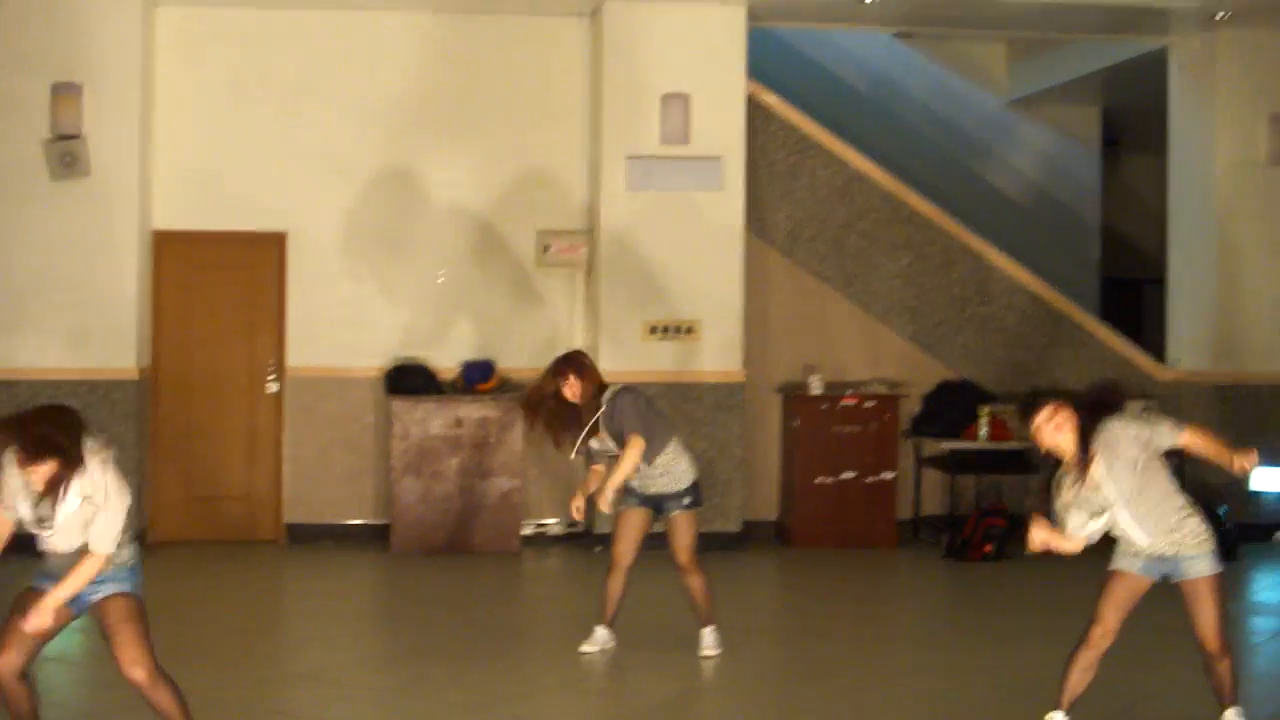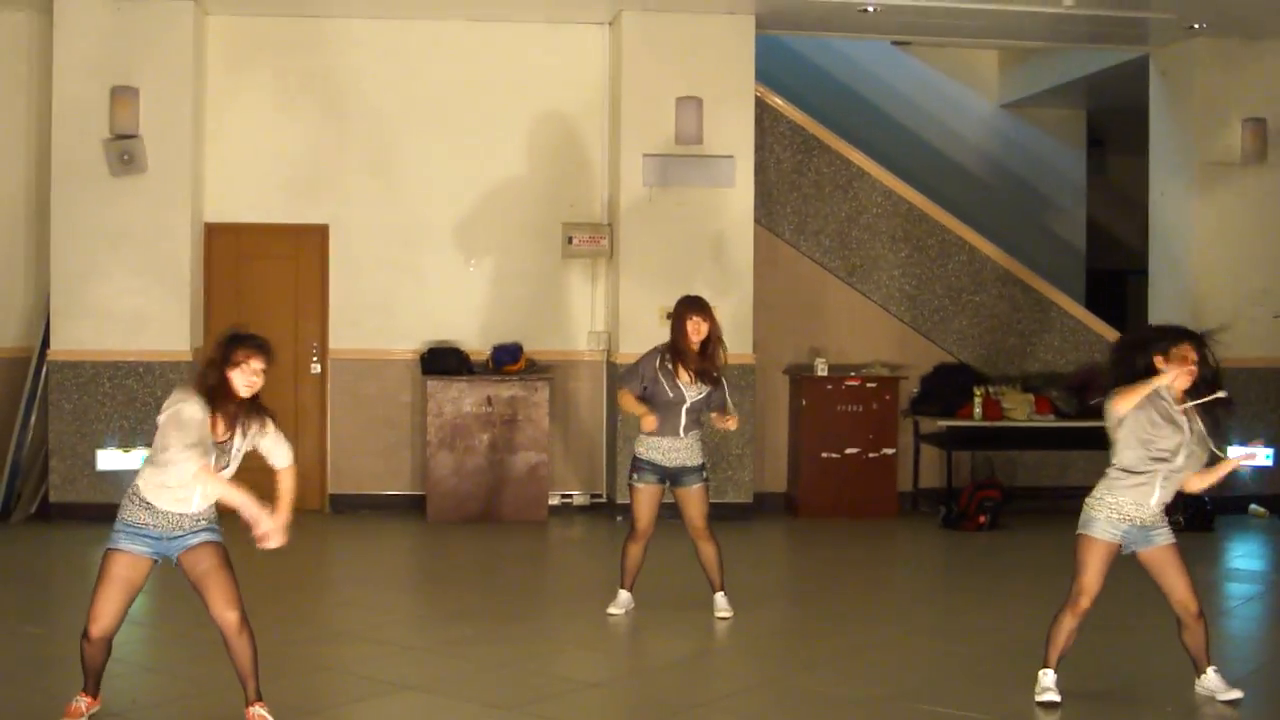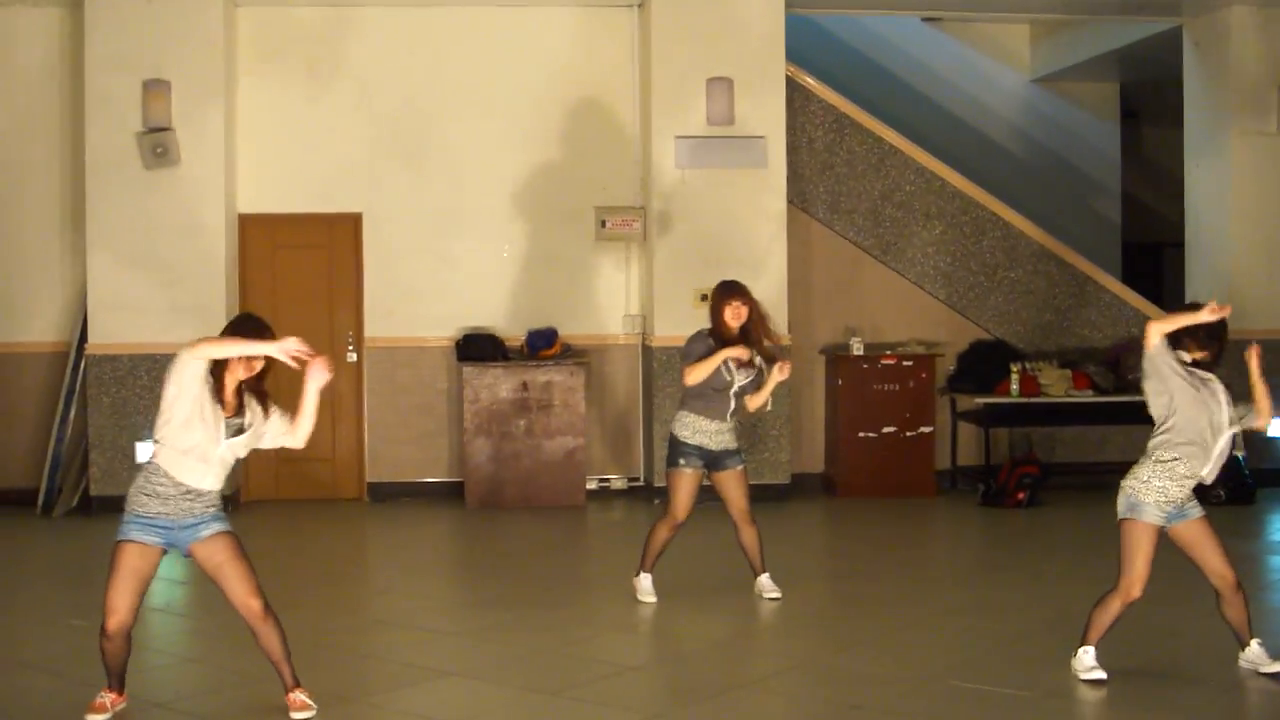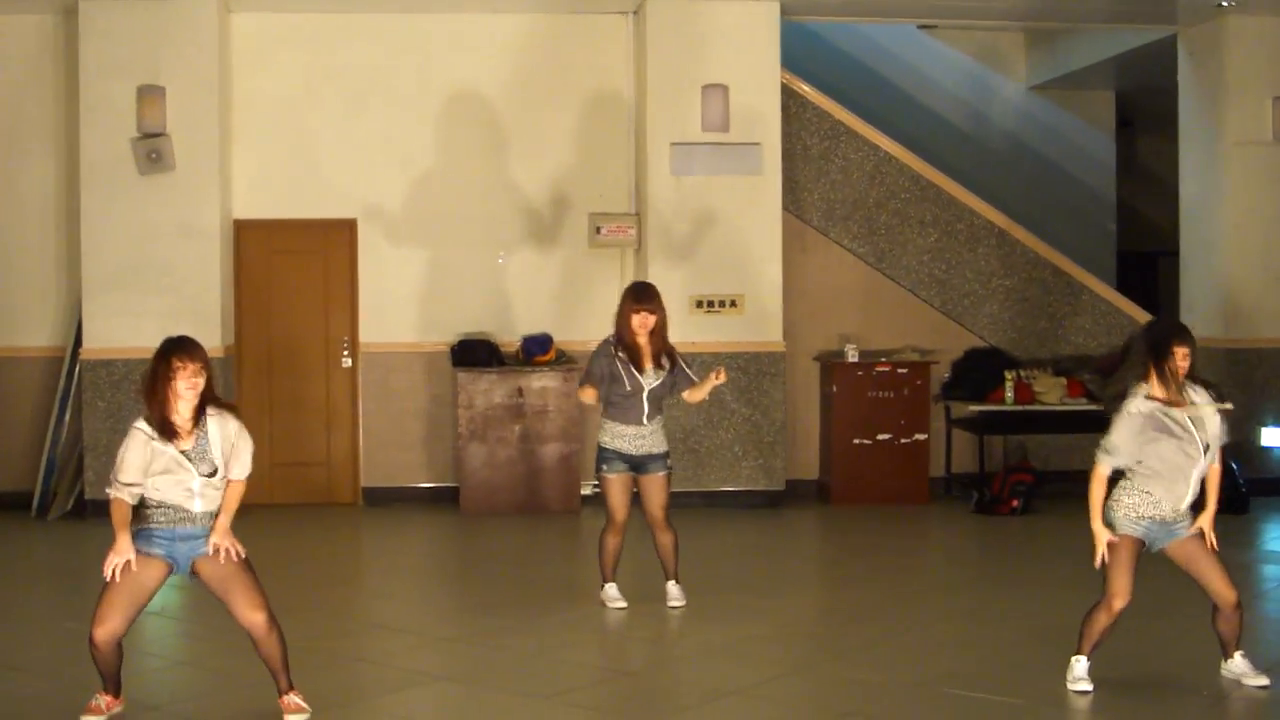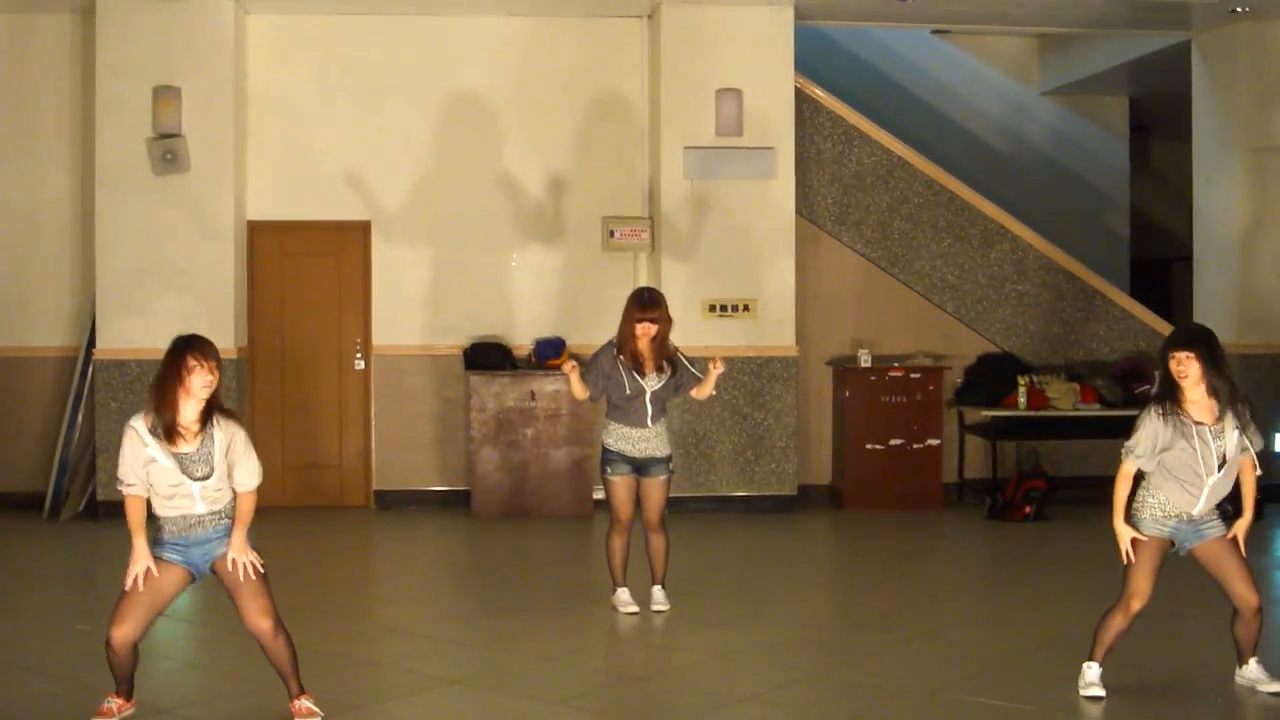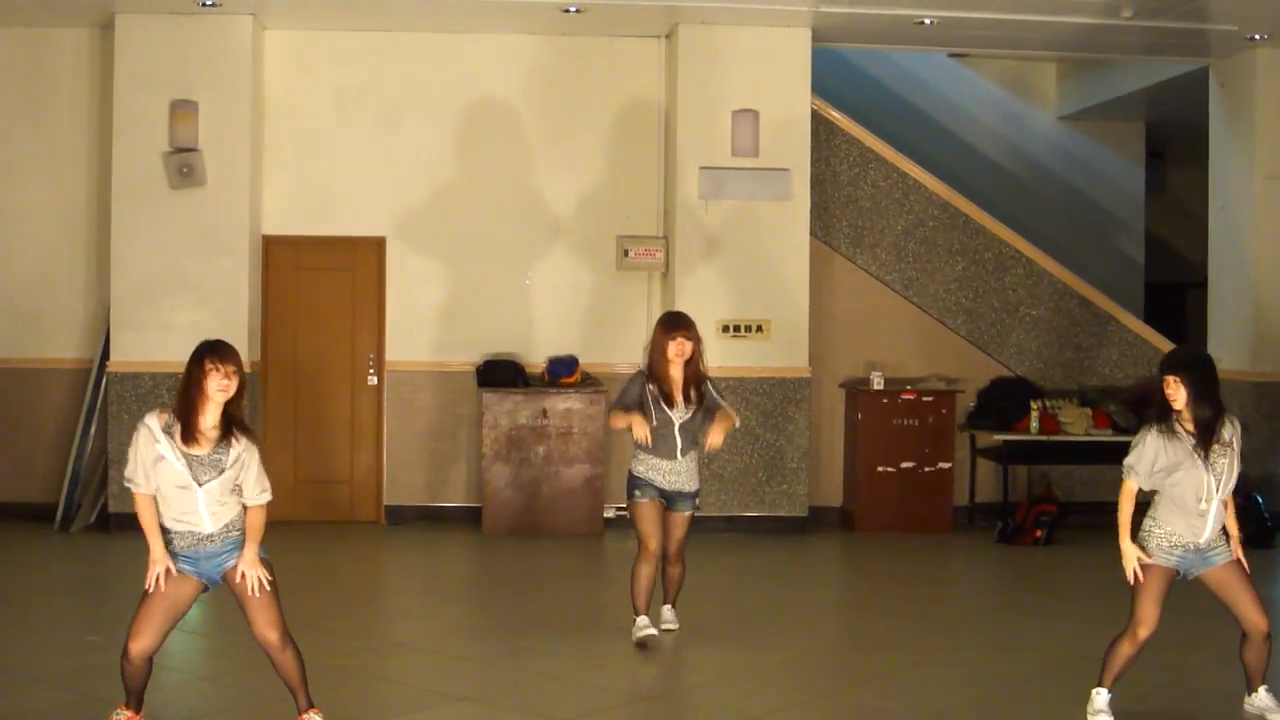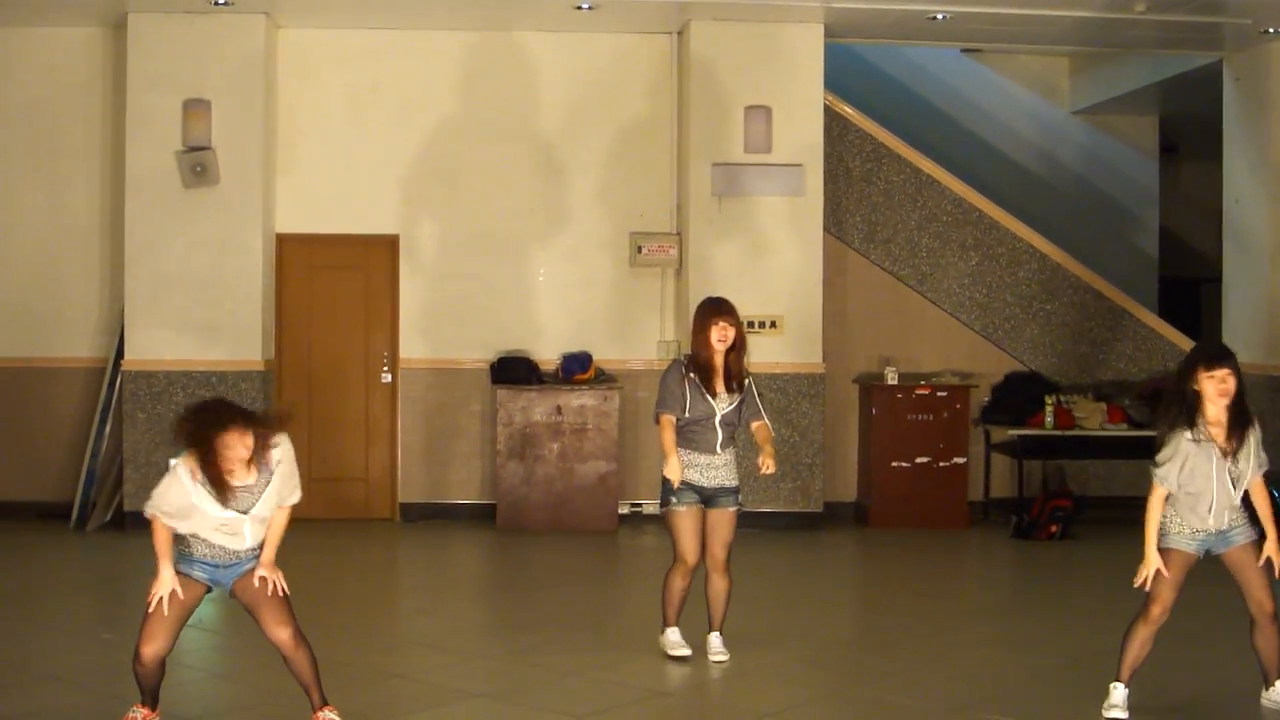
dt=0.7s
person 1, frame 1
left shoulder: (1117, 431)
right shoulder: (1068, 489)
left elbow: (1189, 436)
right elbow: (1073, 540)
left wrist: (1230, 457)
right wrist: (1047, 537)
left hip: (1190, 543)
right hip: (1135, 551)
left knee: (1213, 645)
right knee: (1097, 638)
person 1, frame 2
left shoulder: (1194, 424)
right shoulder: (1146, 395)
left elbow: (1189, 483)
right elbow: (1117, 405)
left wrist: (1231, 464)
right wrist: (1165, 377)
left hip: (1153, 521)
right hip: (1109, 510)
left knee: (1190, 606)
right knee: (1082, 600)
left ankle: (1207, 676)
right ankle: (1048, 675)
person 1, frame 3
left shoulder: (1214, 389)
right shoulder: (1167, 369)
right elbow: (1153, 327)
right wrist: (1201, 315)
left hip: (1182, 497)
right hip: (1149, 489)
left knee: (1227, 580)
right knee: (1130, 588)
right ankle: (1084, 653)
person 1, frame 4
left shoulder: (1198, 398)
right shoulder: (1135, 414)
left elbow: (1211, 455)
right elbow: (1101, 470)
left wrist: (1209, 510)
right wrist: (1097, 524)
left hip: (1176, 516)
right hip: (1133, 510)
left knee: (1229, 597)
right knee: (1116, 600)
left ankle: (1232, 660)
right ankle: (1079, 664)
person 1, frame 5
left shoulder: (1233, 407)
right shoulder: (1160, 415)
left elbow: (1247, 460)
right elbow: (1128, 468)
left wrist: (1247, 515)
right wrist: (1118, 521)
left hip: (1206, 518)
right hip: (1156, 514)
left knee: (1250, 601)
right knee: (1134, 601)
left ankle: (1247, 667)
right ankle: (1091, 669)
person 1, frame 6
left shoulder: (1228, 427)
right shoulder: (1157, 435)
left elbow: (1224, 488)
right elbow: (1129, 487)
left wrist: (1234, 534)
right wrist: (1125, 541)
left hip: (1211, 543)
right hip: (1162, 542)
right knee: (1141, 629)
person 1, frame 7
left shoulder: (1246, 425)
right shoulder: (1183, 436)
right elbow: (1159, 491)
right wrist: (1151, 550)
left hip: (1235, 525)
right hip: (1184, 528)
right knee: (1155, 610)
right ankle: (1119, 689)
person 2, frame 1
left shoulder: (98, 480)
left elbow: (100, 551)
left wrist: (51, 597)
left hip: (110, 570)
right hip: (55, 572)
left knee: (139, 670)
person 2, frame 2
left shoulder: (254, 421)
right shoulder: (186, 407)
left elbow: (284, 462)
right elbow: (193, 465)
left wrist: (281, 516)
right wrist: (256, 508)
left hip: (196, 526)
right hip: (142, 522)
left knee: (232, 616)
right knee: (98, 629)
person 2, frame 3
left shoulder: (253, 406)
right shoulder: (191, 382)
left elbow: (296, 436)
right elbow: (194, 350)
left wrist: (312, 388)
right wrist: (268, 345)
left hip: (204, 514)
right hip: (152, 509)
left knee: (254, 606)
right knee: (115, 622)
person 2, frame 4
left shoulder: (224, 424)
right shoulder: (143, 435)
left elbow: (238, 474)
right elbow: (121, 492)
left wrist: (223, 524)
right wrist: (121, 537)
left hip: (206, 536)
right hip: (155, 534)
left knee: (259, 619)
right knee: (103, 633)
person 2, frame 5
left shoulder: (226, 430)
right shoulder: (141, 431)
left elbow: (247, 487)
right elbow: (133, 490)
left wrist: (240, 538)
right wrist: (139, 546)
left hip: (222, 535)
right hip: (169, 544)
left knee: (265, 624)
right knee: (120, 635)
person 2, frame 6
left shoulder: (240, 443)
right shoulder: (158, 429)
left elbow: (256, 501)
right elbow: (142, 491)
left wrist: (251, 552)
right wrist: (157, 549)
left hip: (234, 547)
right hip: (181, 554)
left knee: (274, 637)
right knee: (137, 647)
person 2, frame 7
left shoulder: (277, 449)
right shoulder: (191, 472)
left elbow: (282, 504)
right elbow: (160, 516)
left wrist: (268, 558)
right wrist: (165, 570)
left hip: (250, 557)
right hip: (197, 559)
left knee: (286, 635)
right knee: (148, 651)
person 3, frame 1
left shoulder: (620, 400)
right shoulder: (585, 420)
left elbow: (636, 446)
right elbow: (598, 468)
left wrist: (609, 488)
right wrist: (583, 493)
left hip: (676, 483)
right hip: (637, 487)
left knee: (685, 562)
right knee: (619, 561)
left ankle: (709, 631)
right ankle: (604, 631)
person 3, frame 2
left shoulder: (711, 370)
right shoulder: (656, 360)
left elbow: (715, 412)
right elbow: (624, 393)
left wrist: (726, 419)
right wrist: (643, 412)
left hip: (689, 459)
right hip: (649, 457)
left knee: (700, 530)
right knee: (640, 531)
left ankle: (719, 595)
right ankle: (624, 594)
person 3, frame 3
left shoulder: (752, 352)
right shoulder: (705, 341)
left elbow: (751, 404)
right elbow: (689, 377)
left wrist: (773, 381)
right wrist: (722, 354)
left hip: (725, 441)
right hip: (689, 438)
left knee: (743, 514)
right knee: (676, 515)
left ankle: (762, 578)
right ankle: (643, 576)
person 3, frame 4
left shoulder: (666, 354)
right shoulder: (609, 350)
left elbow: (691, 394)
right elbow: (587, 391)
left wrist: (710, 383)
right wrist: (587, 393)
left hip: (653, 445)
right hip: (615, 445)
left knee: (659, 519)
right knee: (617, 521)
left ankle: (673, 583)
right ankle: (608, 585)
person 3, frame 5
left shoulder: (670, 356)
right shoulder: (611, 354)
left elbow: (699, 392)
right elbow: (583, 394)
left wrist: (713, 374)
right wrist: (573, 375)
left hip: (657, 449)
right hip: (619, 448)
left knee: (654, 522)
right knee: (622, 522)
left ankle: (658, 588)
right ankle: (620, 590)
person 3, frame 6
left shoulder: (700, 384)
right shoulder: (644, 381)
left elbow: (726, 415)
right elbow: (614, 418)
left wrist: (722, 424)
right wrist: (633, 418)
left hip: (685, 479)
right hip: (646, 476)
left knee: (673, 554)
right knee: (650, 548)
left ankle: (668, 607)
right ankle: (641, 620)
person 3, frame 7
left shoulder: (740, 377)
right shoulder: (680, 371)
left elbow: (757, 421)
right elbow: (666, 418)
left wrist: (767, 449)
right wrist: (671, 455)
left hip: (725, 479)
right hip: (685, 476)
left knee: (719, 561)
right knee: (687, 560)
left ankle: (715, 635)
right ankle: (670, 631)
